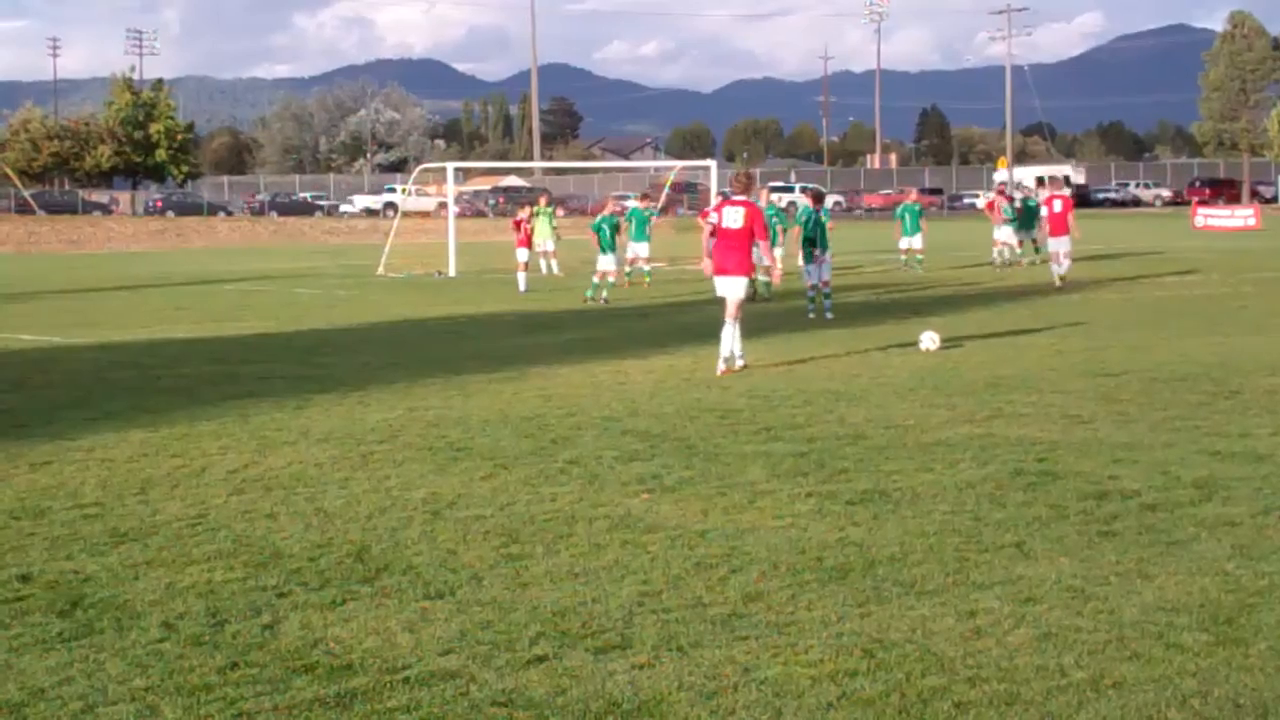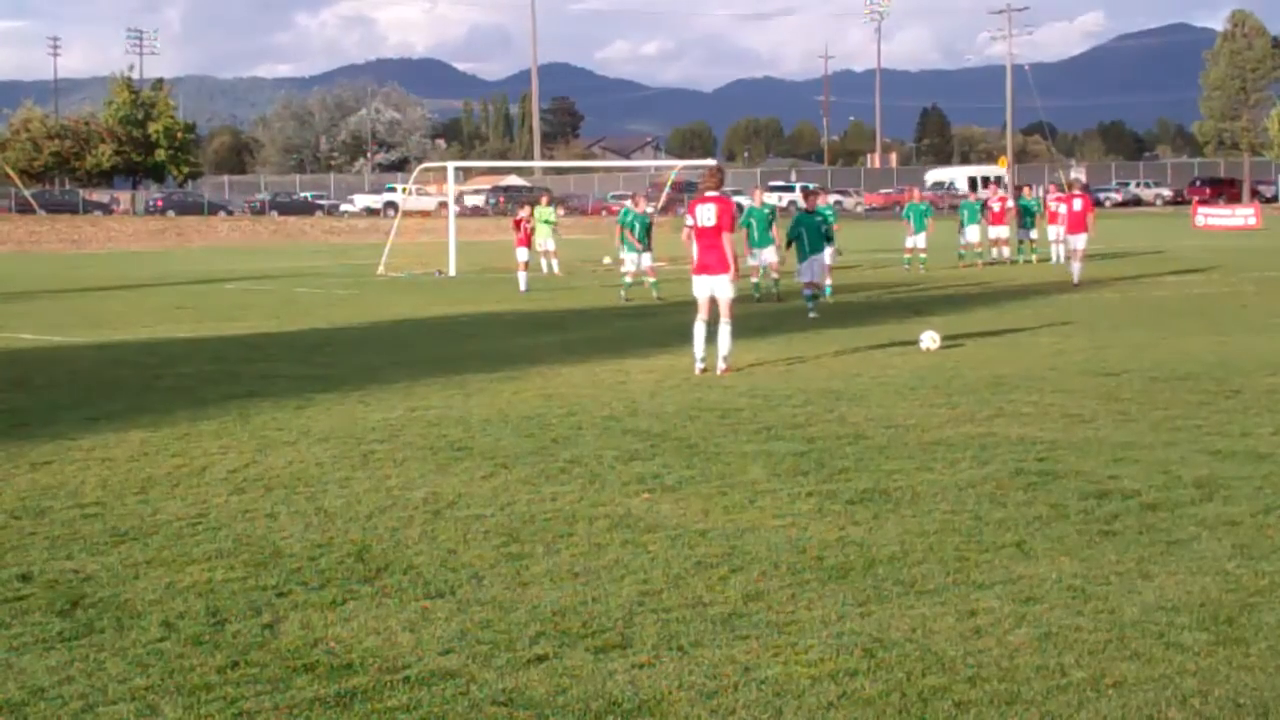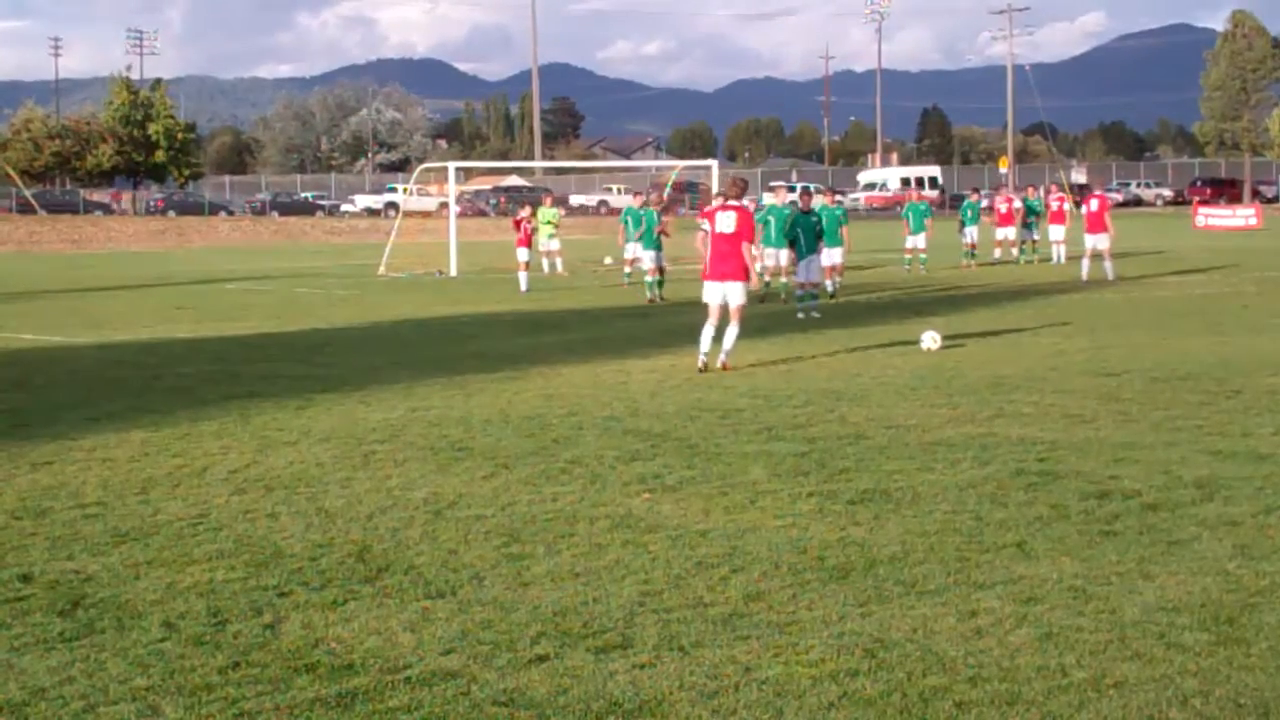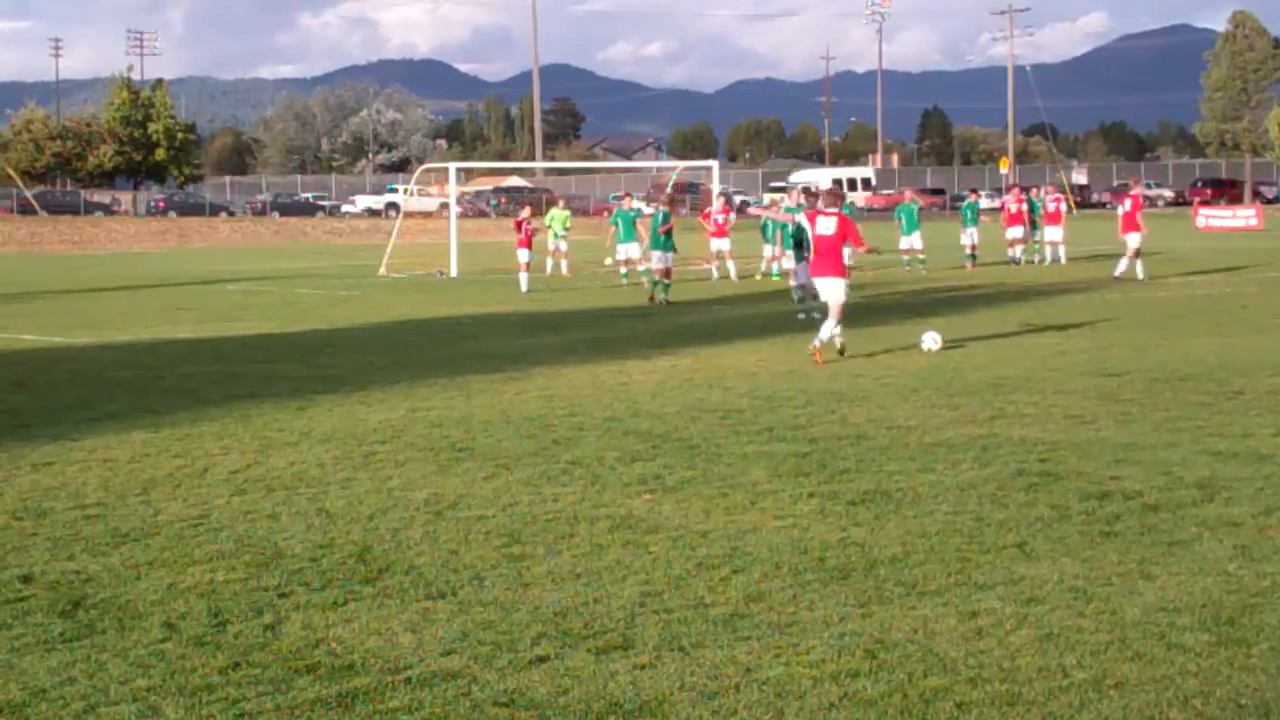
dt=0.7s
person 1, frame 1
left shoulder: (720, 207)
right shoulder: (754, 210)
left elbow: (706, 233)
right elbow: (763, 244)
left wrist: (706, 257)
right wrist: (774, 267)
left hip: (720, 267)
right hip: (740, 268)
left knee: (733, 314)
right knee: (731, 316)
left ankle: (738, 358)
right ankle: (723, 362)
person 1, frame 2
left shoulder: (694, 205)
right shoulder: (726, 204)
left elbow: (685, 236)
right elbow: (726, 237)
right wrist: (732, 265)
left hip: (701, 267)
right hip: (722, 267)
left knee: (702, 316)
right knee: (725, 316)
left ankle: (699, 362)
right ankle: (722, 363)
person 1, frame 3
left shoulder: (713, 212)
right shoulder: (745, 215)
left elbow: (699, 238)
right elbow: (745, 247)
left wrist: (707, 260)
right wrist: (753, 273)
left hip: (714, 273)
right hip: (737, 274)
left knee: (712, 319)
right knee: (735, 320)
left ankle: (702, 358)
right ankle: (723, 357)
person 1, frame 4
left shoulder: (811, 215)
right shoulder: (846, 221)
right elbow: (861, 248)
left wrist: (761, 211)
right wrist: (872, 250)
left hip: (816, 272)
right hip: (835, 273)
left knee: (834, 313)
right knee: (834, 316)
left ankle: (838, 338)
right ankle: (817, 344)
